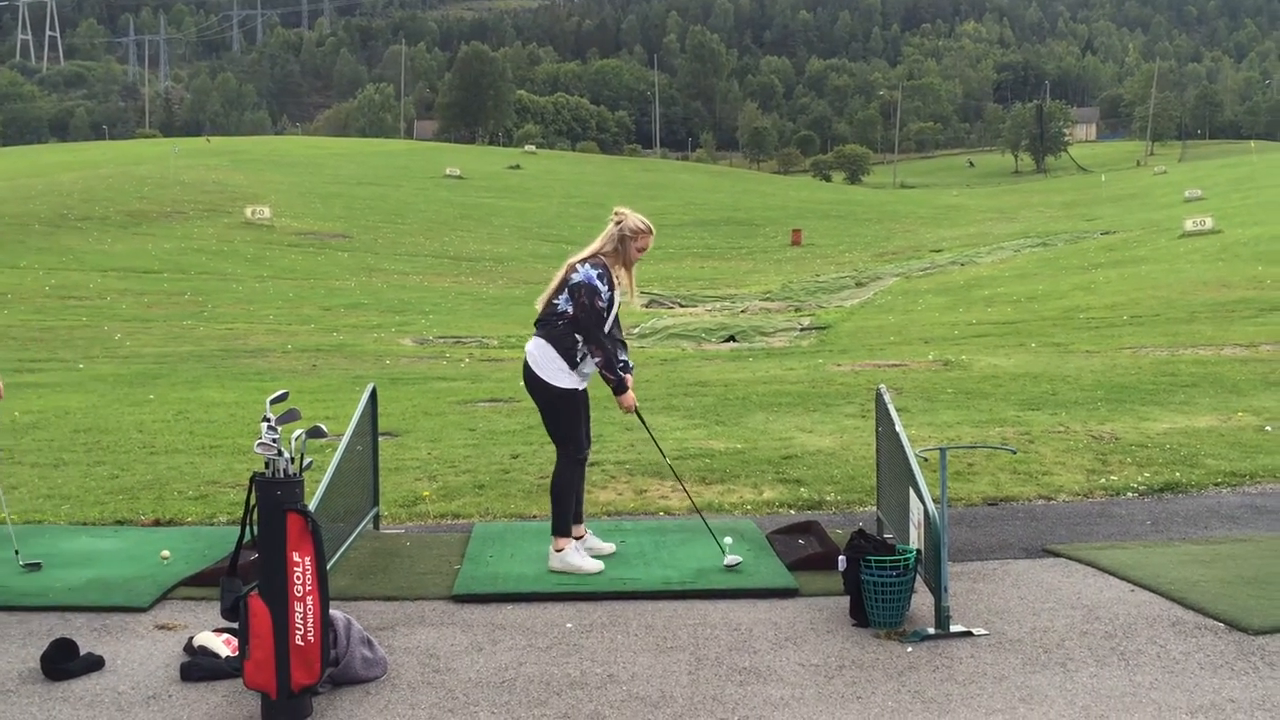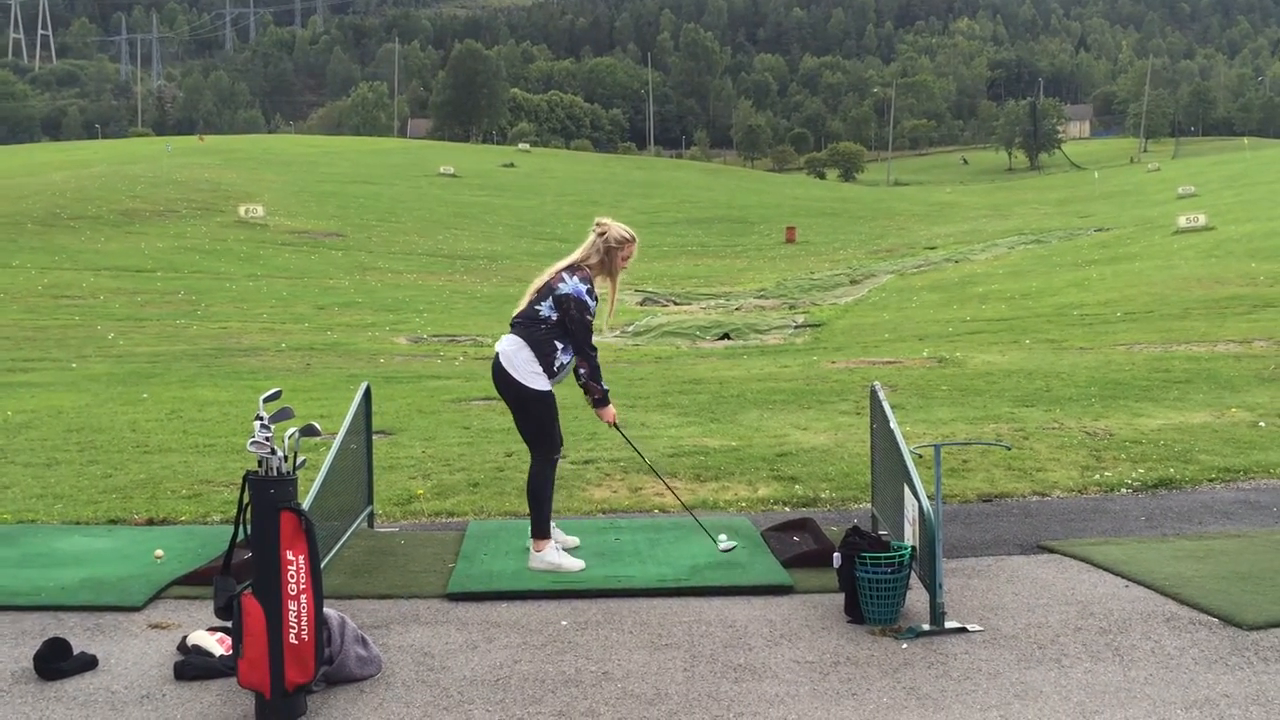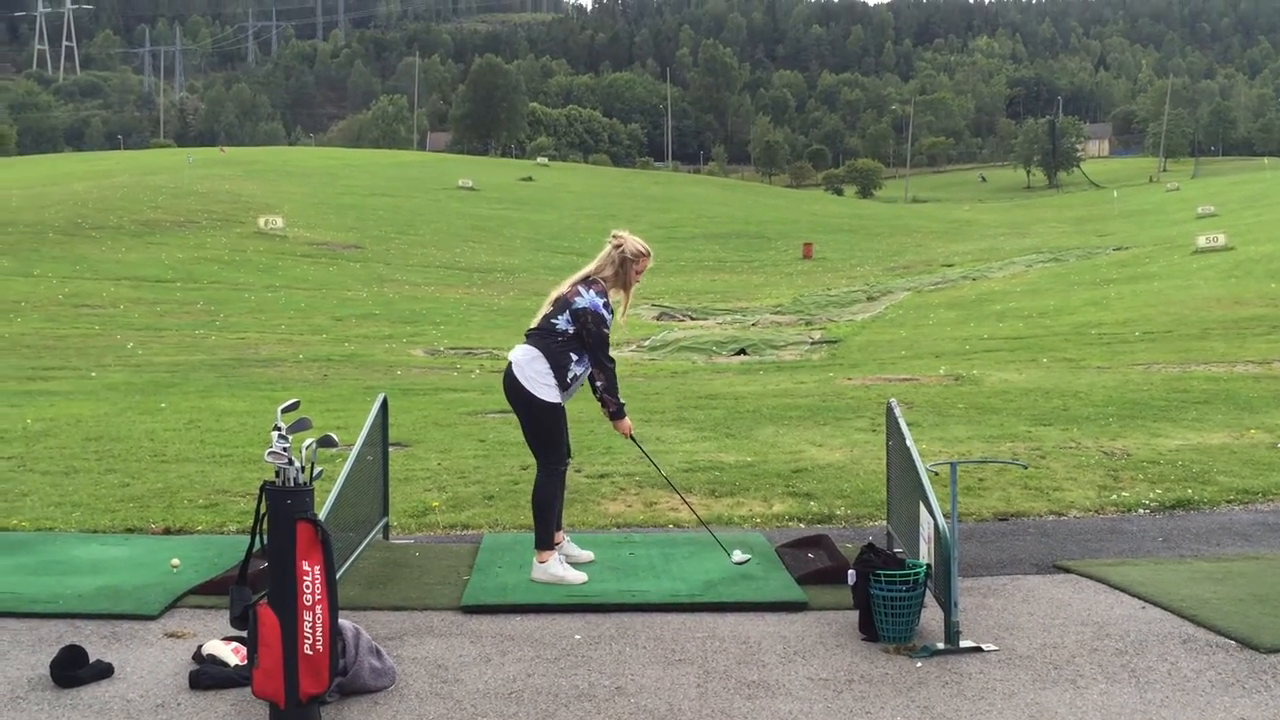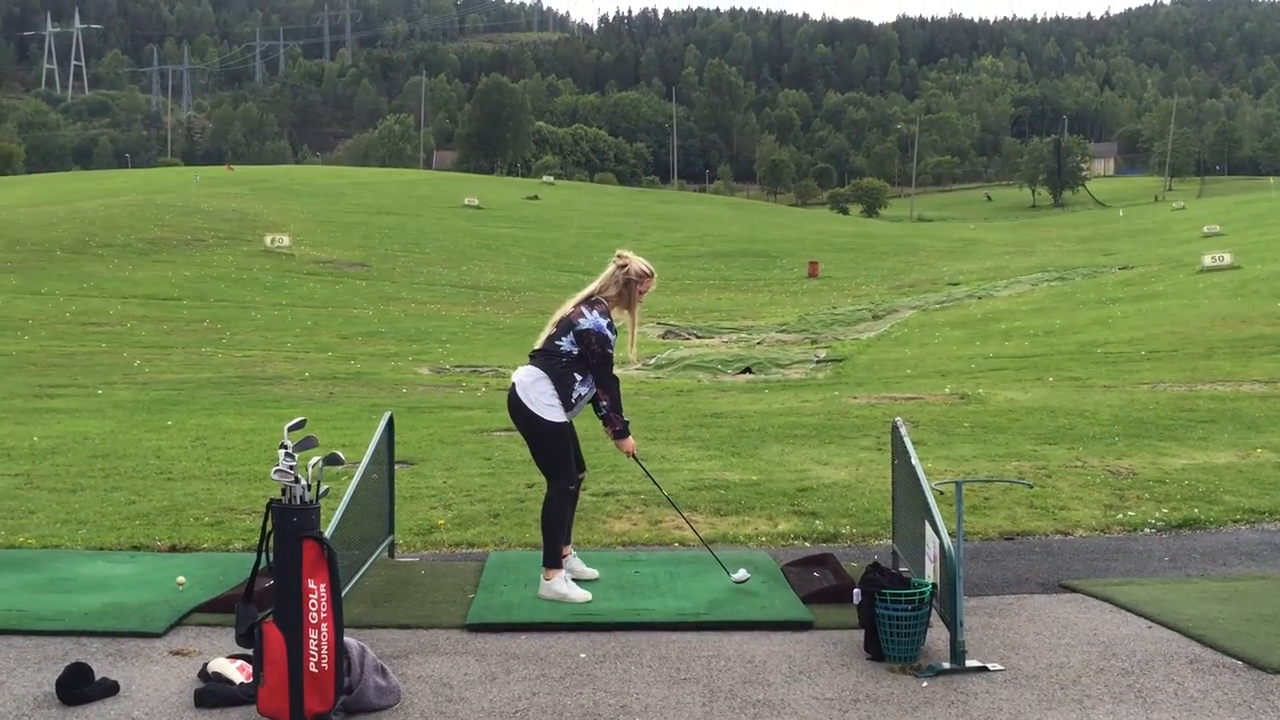
dt=0.7s
person 1, frame 1
left shoulder: (603, 273)
right shoulder: (593, 275)
left elbow: (610, 329)
right elbow: (595, 337)
left wrist: (625, 371)
right wrist: (619, 387)
left hip: (565, 371)
right hip: (550, 370)
left knee: (580, 450)
right knee: (570, 452)
left ankle: (577, 534)
right ankle: (561, 547)
person 1, frame 2
left shoulder: (573, 277)
right shoulder: (578, 288)
left elbow: (576, 345)
right elbow: (584, 350)
left wrist: (592, 392)
right wrist: (601, 401)
left hip: (519, 367)
right hip: (522, 371)
left knee: (551, 448)
right knee: (545, 453)
left ankle: (543, 529)
right ankle: (541, 549)
person 1, frame 3
left shoulder: (588, 290)
right shoulder: (593, 301)
left elbow: (590, 358)
right elbow: (601, 360)
left wrist: (606, 402)
right wrist: (617, 412)
left hip: (532, 378)
right hip: (534, 382)
left knee: (559, 460)
right knee: (551, 465)
left ankle: (556, 541)
right ankle: (545, 560)
person 1, frame 4
left shoulder: (590, 310)
right shoulder: (596, 321)
left elbow: (593, 377)
right elbow: (605, 380)
left wrist: (608, 420)
right wrist: (620, 430)
left hip: (537, 399)
right hip: (539, 403)
left knee: (573, 474)
right knee: (563, 482)
left ankle: (564, 555)
right ankle: (552, 577)
